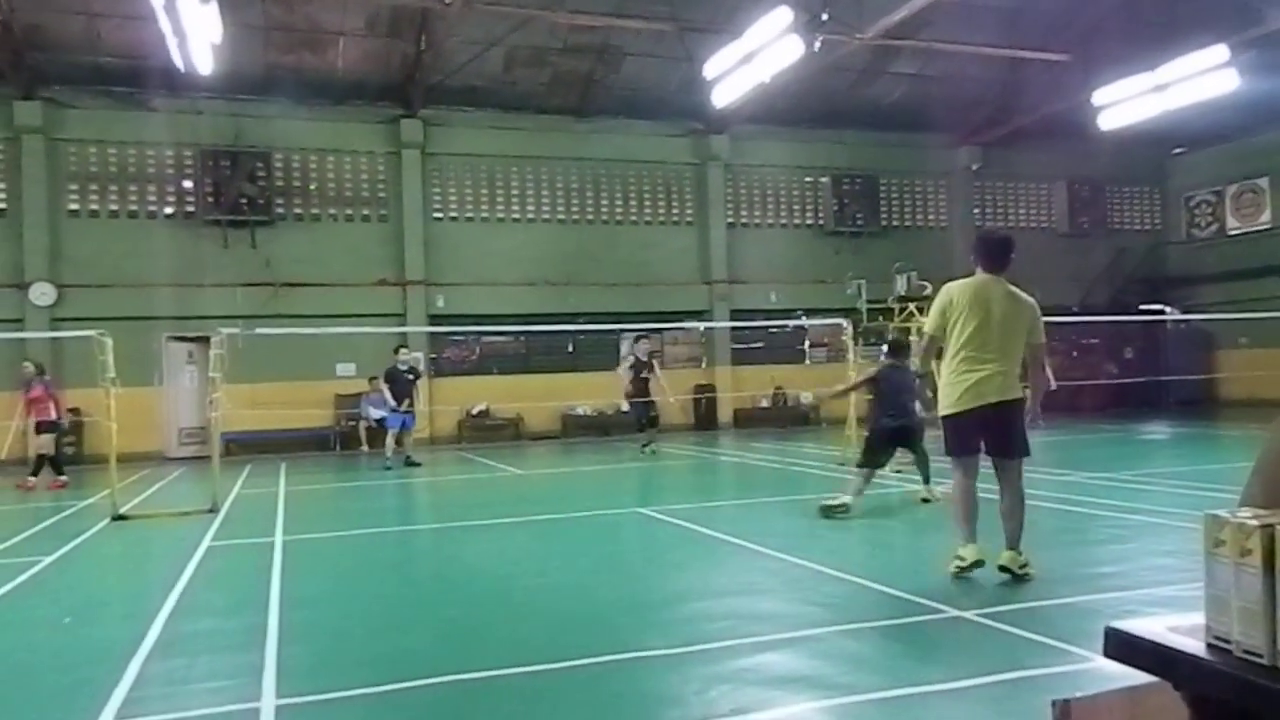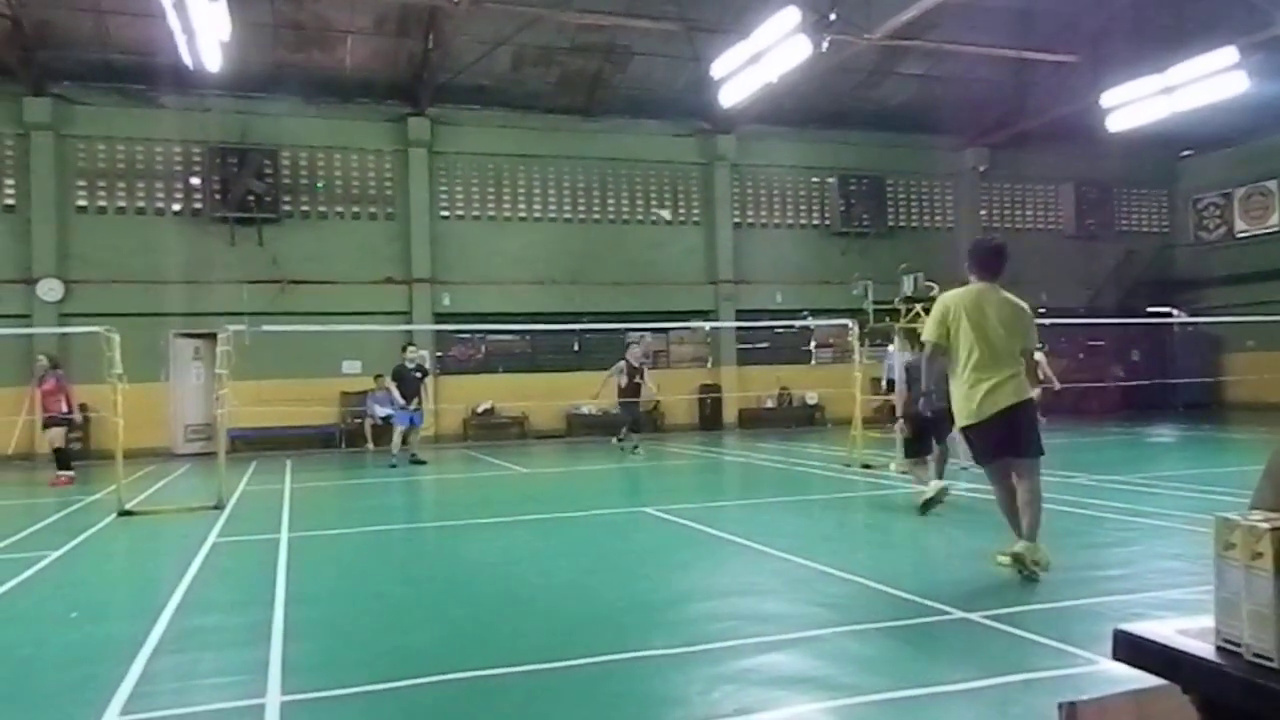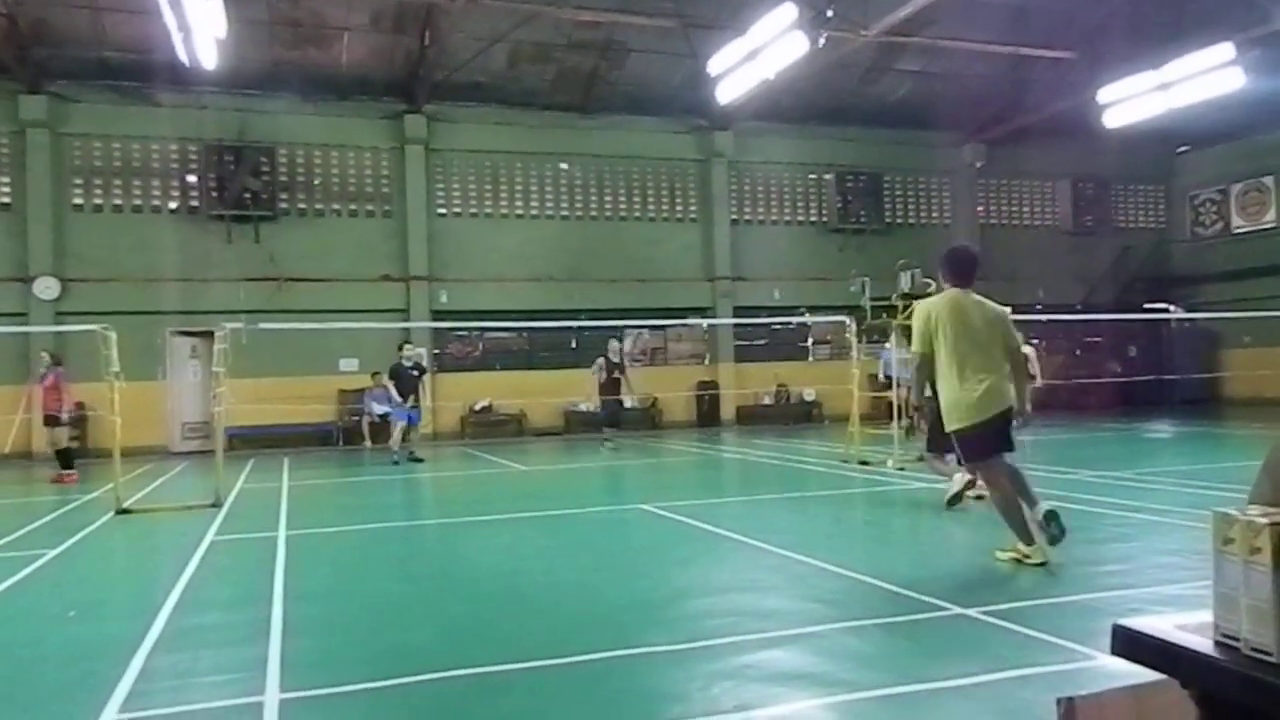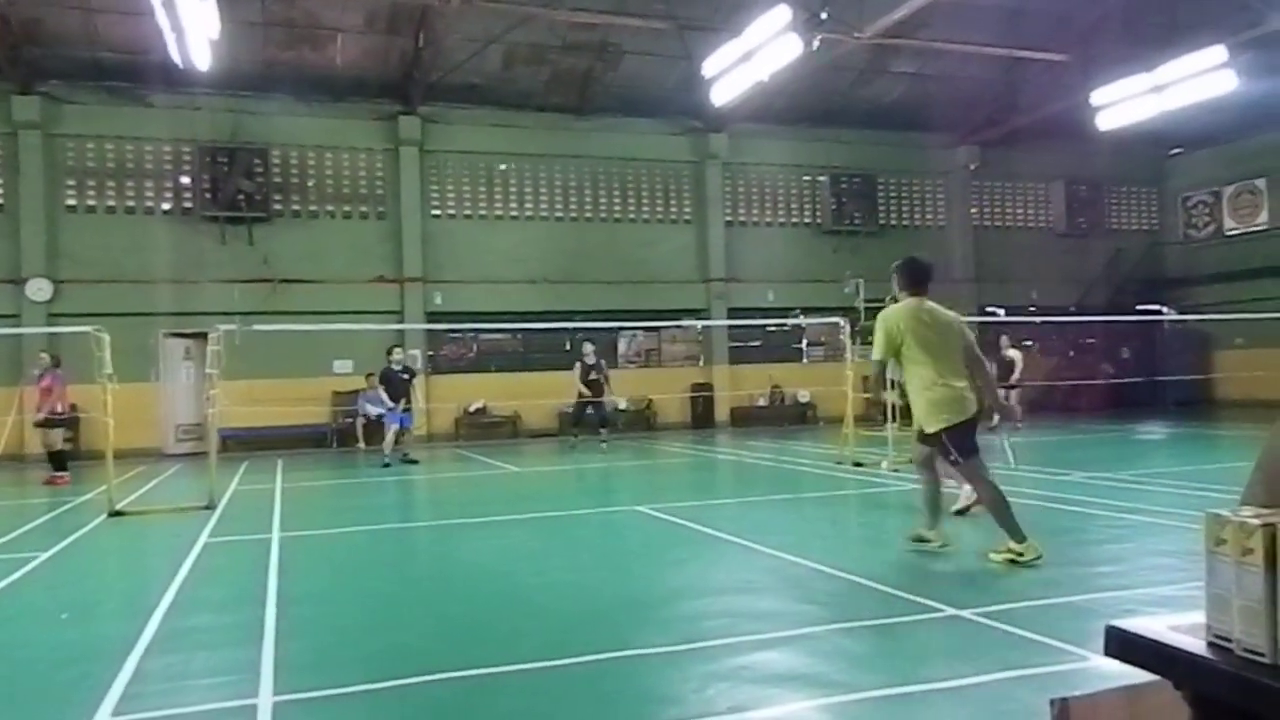
dt=0.2s
person 1, frame 1
left shoulder: (952, 292)
right shoulder: (1026, 303)
left elbow: (929, 345)
right elbow: (1037, 362)
left wrist: (924, 374)
right wrist: (1035, 402)
left hip: (957, 397)
right hip: (1004, 396)
left knee: (963, 475)
right knee: (1010, 477)
left ankle: (968, 547)
right ankle: (1012, 553)
person 1, frame 2
left shoulder: (948, 302)
right shoulder: (1018, 308)
left elbow: (931, 355)
right elbow: (1029, 363)
left wrist: (927, 390)
left hip: (973, 405)
right hip: (1016, 399)
left knee: (999, 477)
right knee: (1026, 475)
left ankle: (1026, 543)
right ankle: (1027, 544)
person 1, frame 3
left shoulder: (927, 309)
right shoulder: (994, 311)
left elbow: (921, 363)
right elbow: (1017, 360)
left wrist: (917, 399)
right wrist: (1021, 400)
left hip: (963, 408)
right hip: (1000, 400)
left knee: (991, 474)
right knee: (998, 466)
left ankle: (1030, 544)
right ankle: (1038, 512)
person 1, frame 4
left shoulder: (891, 317)
right shoulder: (949, 318)
left elbow: (880, 367)
right elbow: (976, 362)
left wrist: (875, 394)
right wrist: (994, 399)
left hip: (940, 410)
right hip: (963, 404)
left knee: (977, 478)
right knee: (923, 459)
left ankle: (1021, 544)
right ankle: (932, 531)
